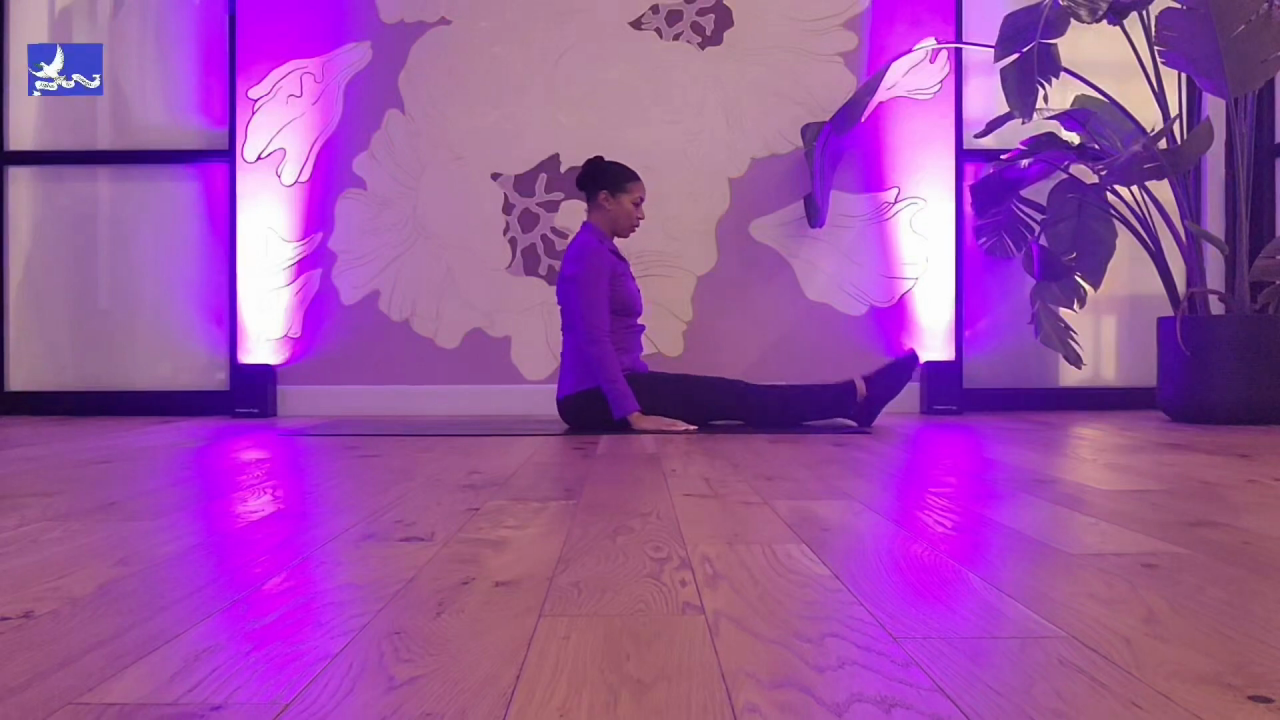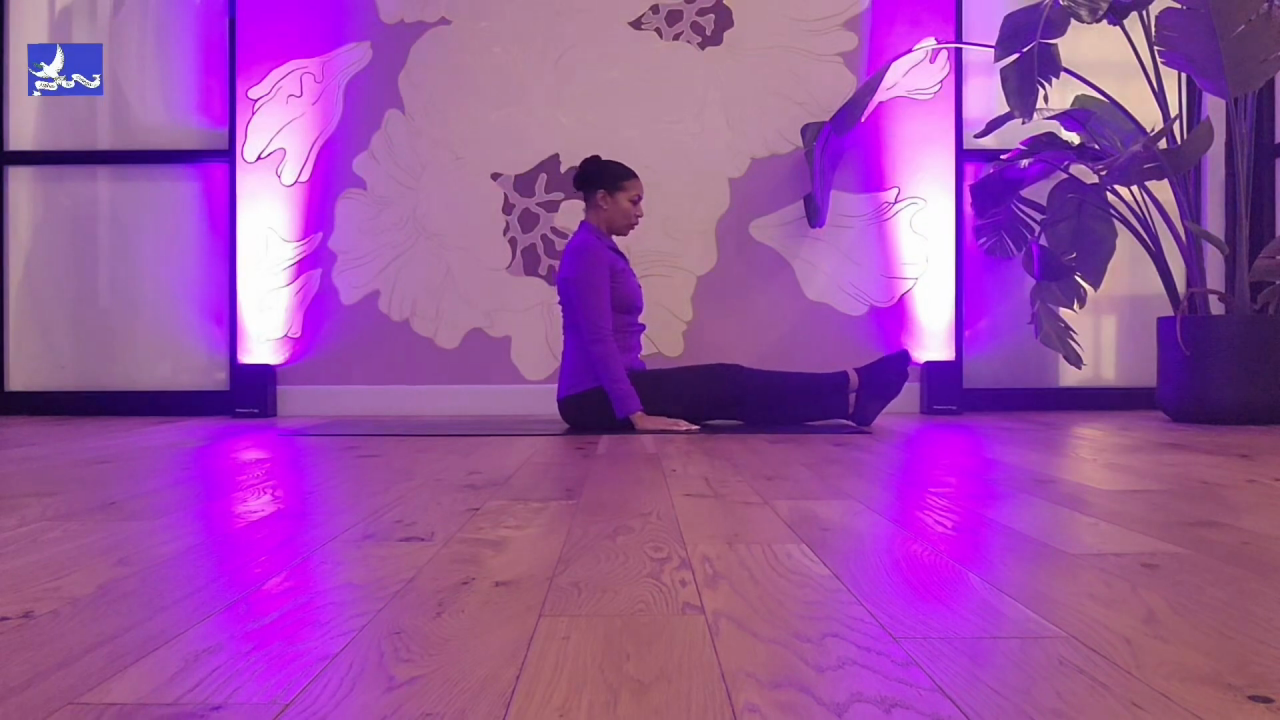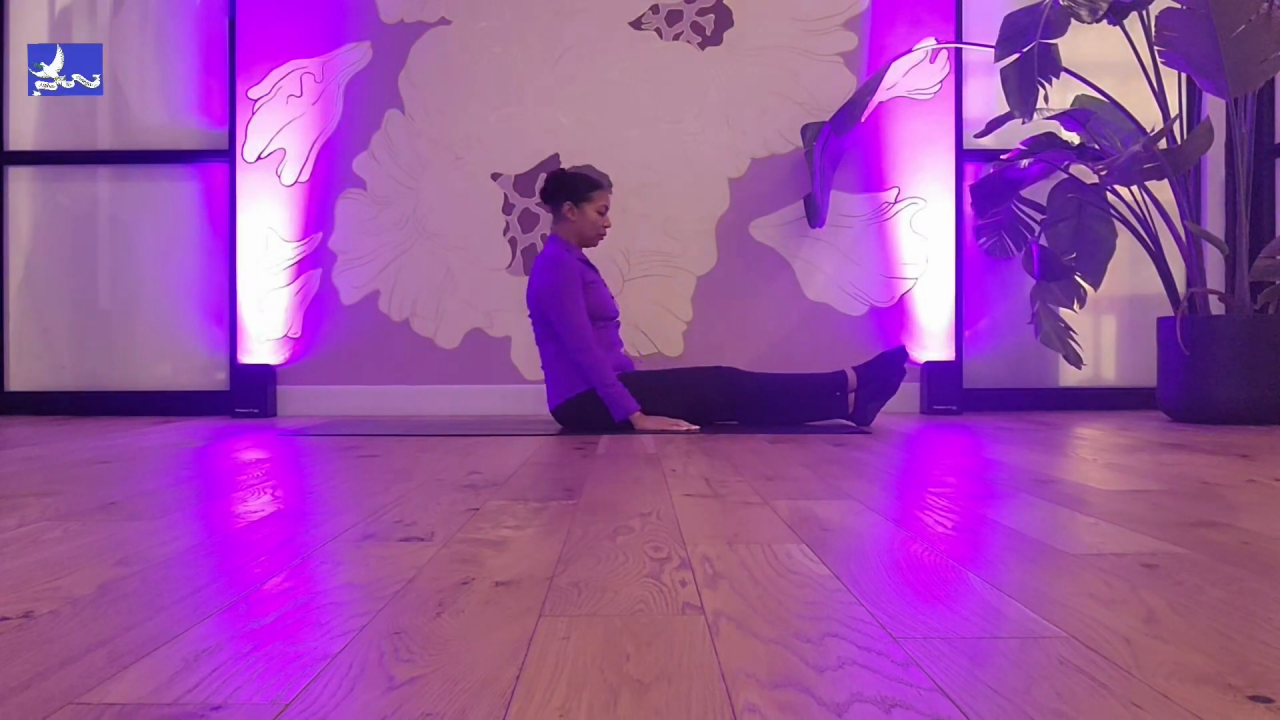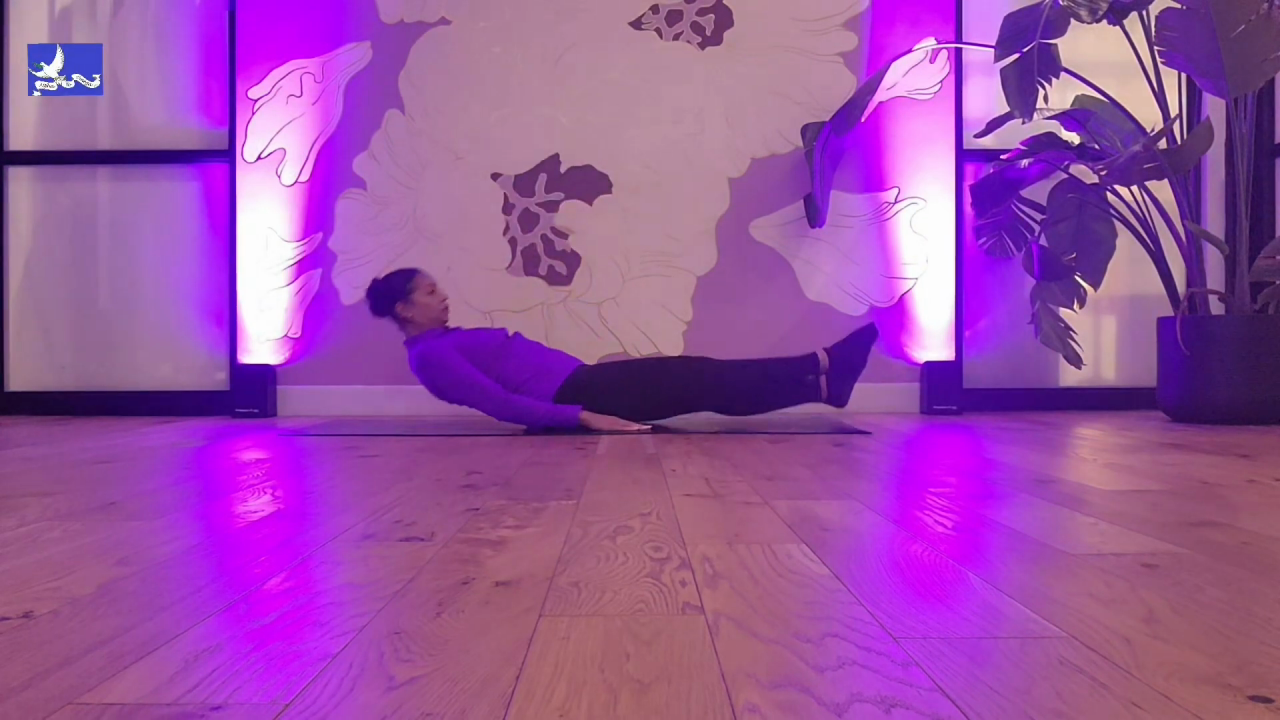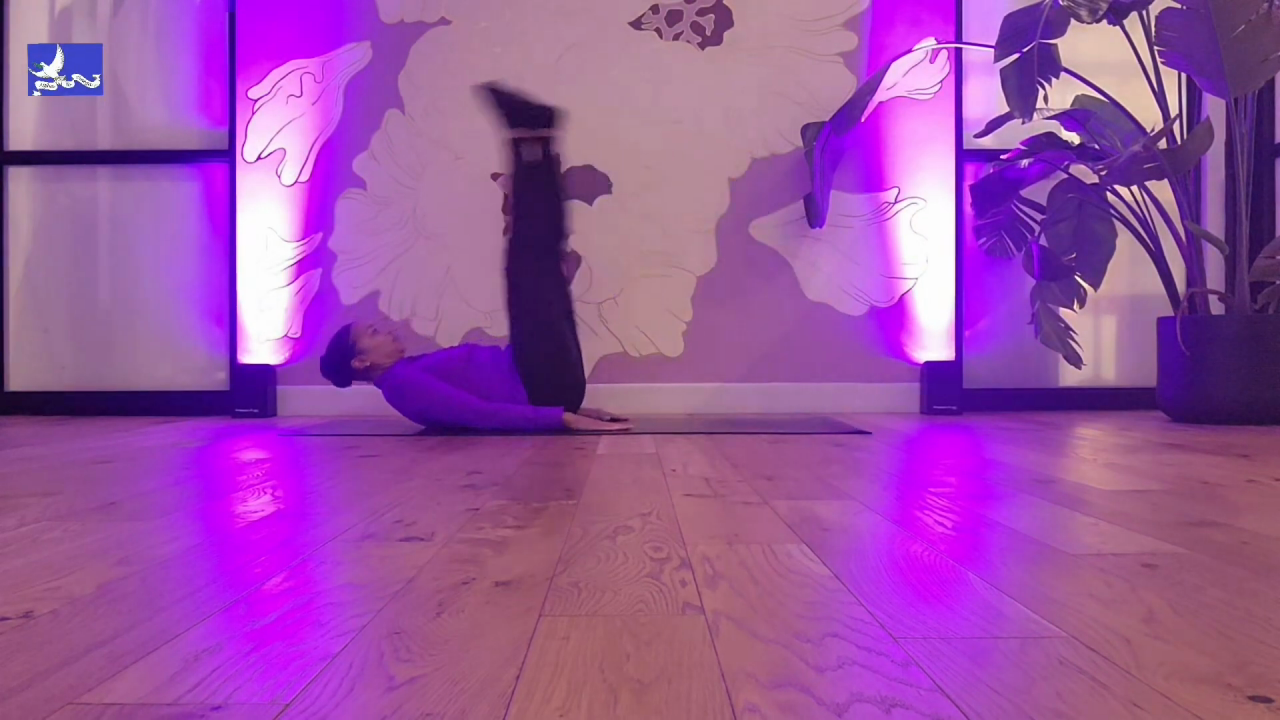
dt=1s
person 1, frame 1
left shoulder: (601, 252)
right shoulder: (589, 253)
right elbow: (594, 341)
left wrist: (641, 401)
right wrist: (634, 415)
left hip: (608, 393)
right hip: (594, 400)
left knee: (729, 396)
right knee: (730, 395)
left ankle: (852, 402)
right ankle: (857, 393)
person 1, frame 2
left shoulder: (601, 250)
right shoulder: (588, 251)
right elbow: (598, 339)
left wrist: (643, 399)
right wrist: (636, 414)
left hip: (608, 393)
right hip: (595, 400)
left knee: (728, 393)
right knee: (727, 381)
left ankle: (850, 403)
right ankle: (851, 382)
person 1, frame 3
left shoulder: (571, 262)
right shoulder: (556, 264)
right elbow: (583, 349)
left wrist: (636, 400)
right wrist: (634, 415)
left hip: (599, 395)
right hip: (588, 403)
left knee: (725, 387)
right knee: (724, 388)
left ankle: (848, 398)
right ankle: (848, 388)
person 1, frame 4
left shoulder: (448, 343)
right shoulder: (431, 356)
right elbow: (500, 403)
left wrist: (592, 405)
right wrist: (583, 416)
left hip: (577, 386)
right hip: (573, 394)
left knee: (697, 373)
right knee: (699, 380)
left ankle: (820, 374)
right ankle: (821, 376)
person 1, frame 5
left shoulder: (412, 369)
right shoulder: (402, 383)
right elbow: (482, 415)
right wrist: (564, 418)
left hip: (546, 385)
right hip: (546, 388)
right knee: (529, 271)
